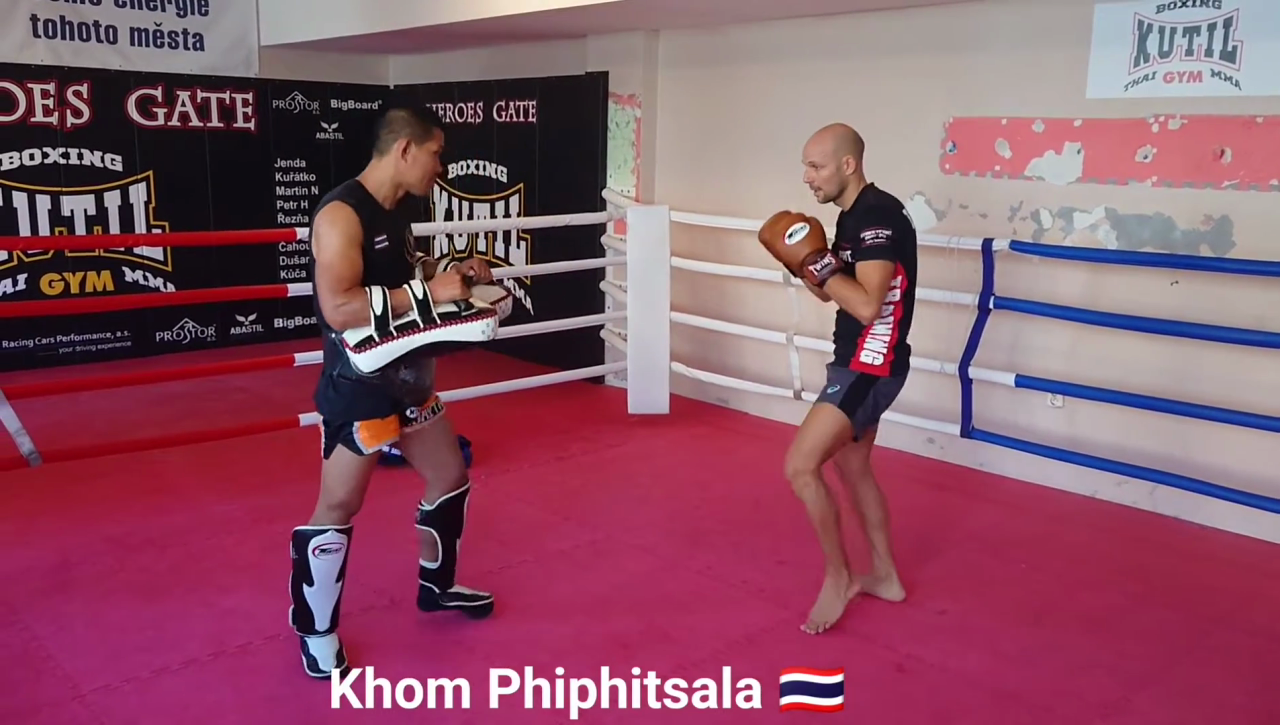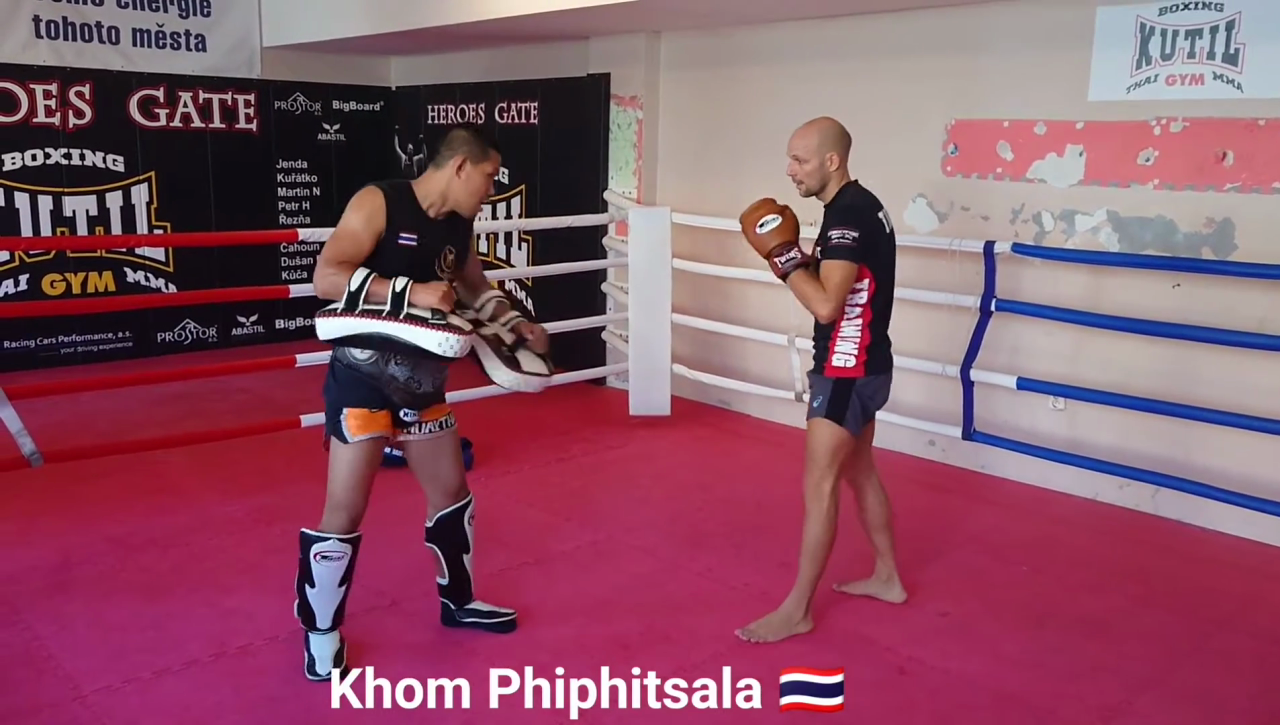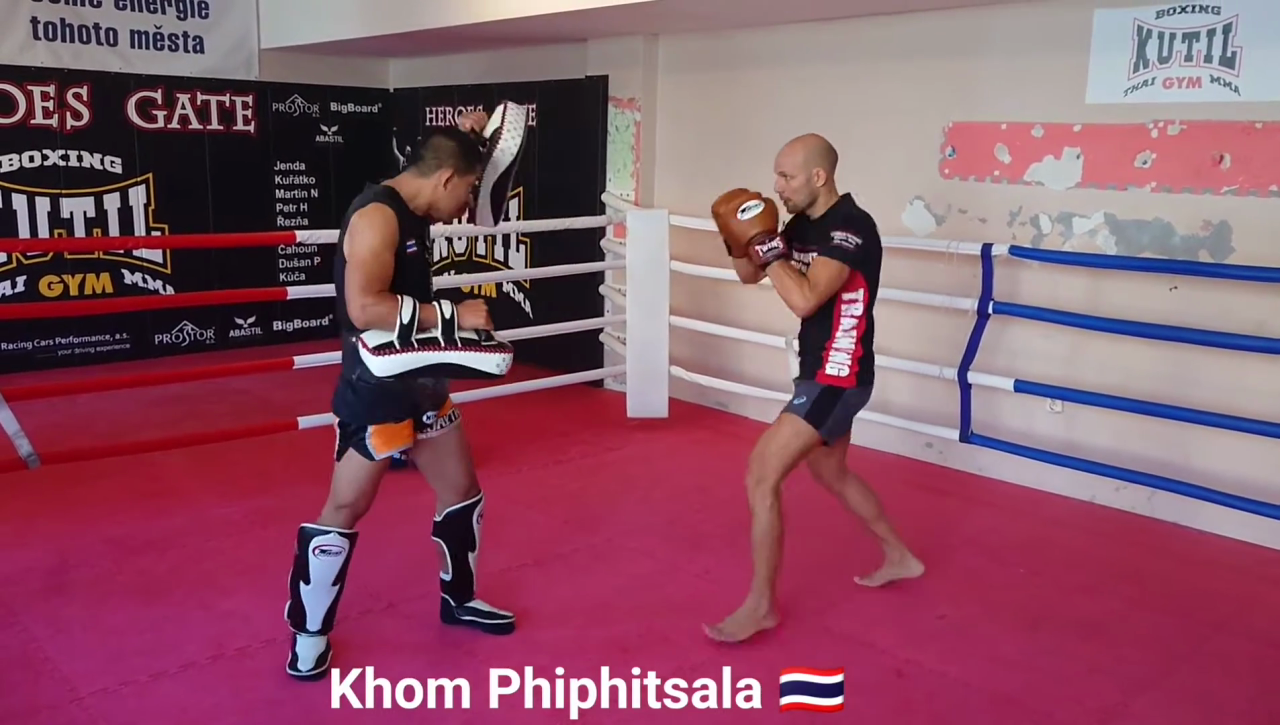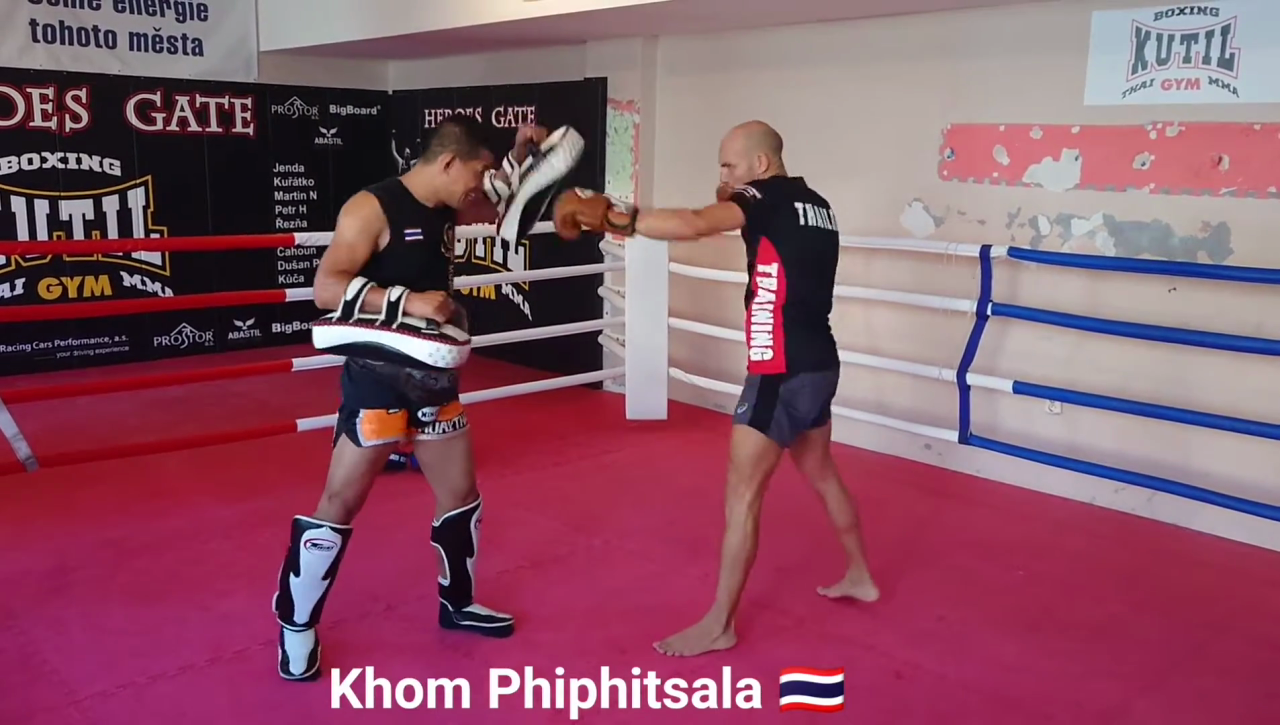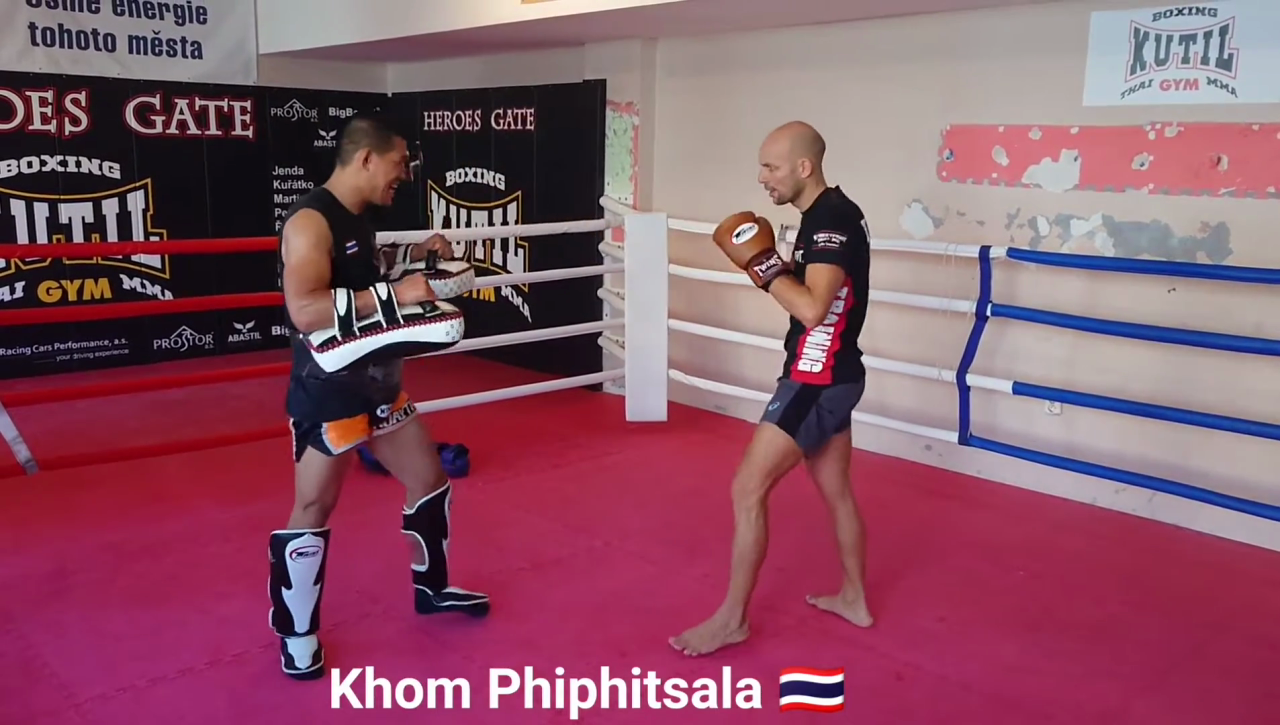
dt=0.4s
person 1, frame 1
left shoulder: (397, 208)
right shoulder: (340, 214)
right elbow: (339, 308)
left wrist: (449, 271)
right wrist: (428, 293)
left hip: (409, 381)
right hip: (358, 388)
left knee: (450, 479)
right knee: (337, 511)
left ankle: (437, 585)
right ankle: (316, 631)
person 1, frame 2
left shoulder: (458, 225)
right shoulder: (377, 203)
left elbow: (470, 283)
right elbow: (328, 278)
left wrist: (514, 322)
right wrist: (409, 294)
left hip: (422, 385)
right hip: (362, 384)
left knee: (453, 496)
right knee: (343, 514)
left ankle: (458, 601)
right ankle: (321, 631)
person 1, frame 3
left shoulder: (413, 208)
right shoulder: (376, 216)
left elbow: (471, 197)
right elbow: (364, 307)
left wrist: (466, 141)
right wrist: (452, 314)
left hip: (423, 387)
right hip: (376, 393)
left knee: (463, 493)
right knee: (343, 513)
left ankle: (458, 599)
right ankle: (310, 631)
person 1, frame 4
left shoulder: (444, 208)
right shoulder: (372, 207)
left elbow: (502, 204)
right elbow: (326, 289)
left wrist: (518, 153)
right wrist: (405, 300)
left hip: (436, 386)
right hip: (378, 386)
left knee: (462, 497)
right knee: (340, 506)
left ankle: (458, 604)
right ankle: (297, 626)
person 1, frame 5
left shoulder: (357, 217)
right shoulder: (310, 222)
right elbow: (305, 311)
left wrist: (413, 256)
right wrist: (394, 294)
left hip: (379, 384)
right hip: (327, 392)
left knee: (430, 481)
right knee: (312, 513)
left ankle: (433, 587)
right ankle: (297, 633)
person 2, frame 1
left shoulder: (879, 215)
right shoulder: (850, 215)
left elbow: (868, 307)
right elbow: (831, 291)
left wrist: (817, 263)
right wrist: (806, 263)
left hip: (870, 367)
right hip: (859, 362)
left knee: (799, 467)
right knee: (853, 469)
left ankle: (838, 576)
right ankle: (884, 576)
person 2, frame 2
left shoulder: (850, 215)
right shoulder: (853, 206)
left elbow: (825, 305)
left wrist: (781, 255)
right wrist: (793, 253)
left hip: (848, 369)
right hip: (862, 365)
left knee: (819, 486)
right knee: (859, 472)
left ankle: (797, 610)
right ankle: (886, 577)
person 2, frame 3
left shoulder: (850, 227)
right shoulder: (805, 222)
left elbow: (803, 299)
right elbow: (750, 274)
left wrist: (764, 241)
right wrist: (739, 239)
left hip: (836, 378)
right hip: (826, 373)
left knee: (760, 476)
right knee: (830, 471)
left ankle: (759, 604)
right ankle: (898, 558)
person 2, frame 4
left shoulder: (766, 199)
right shoulder: (816, 206)
left elbow: (691, 224)
left wrist: (611, 217)
left hip: (781, 374)
right hip: (821, 366)
left knee: (741, 498)
right knee: (819, 472)
left ankle: (718, 625)
right ankle: (859, 575)
person 2, frame 5
left shoulder: (834, 220)
right shoulder: (823, 215)
left elbow: (812, 308)
left wrist: (762, 265)
right wrist: (768, 261)
left hip: (816, 381)
right hip: (834, 377)
left knee: (747, 491)
right knee: (836, 491)
left ankle: (732, 618)
right ankle: (854, 598)
